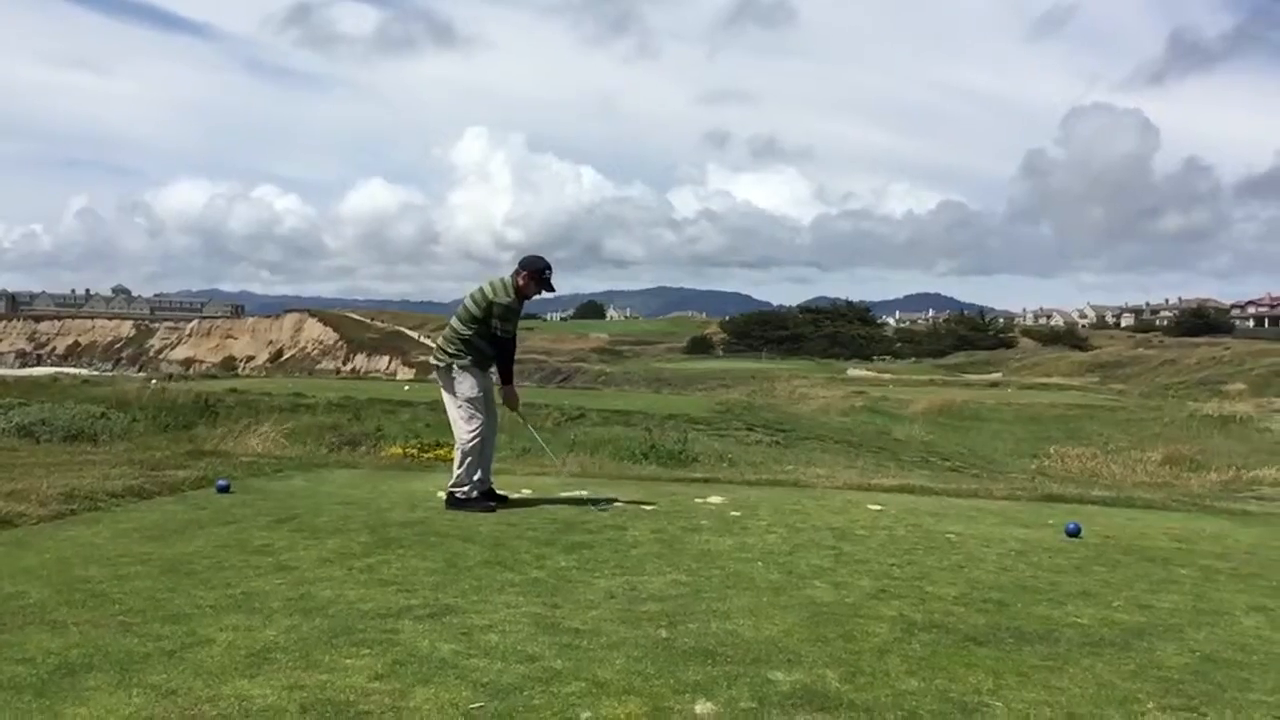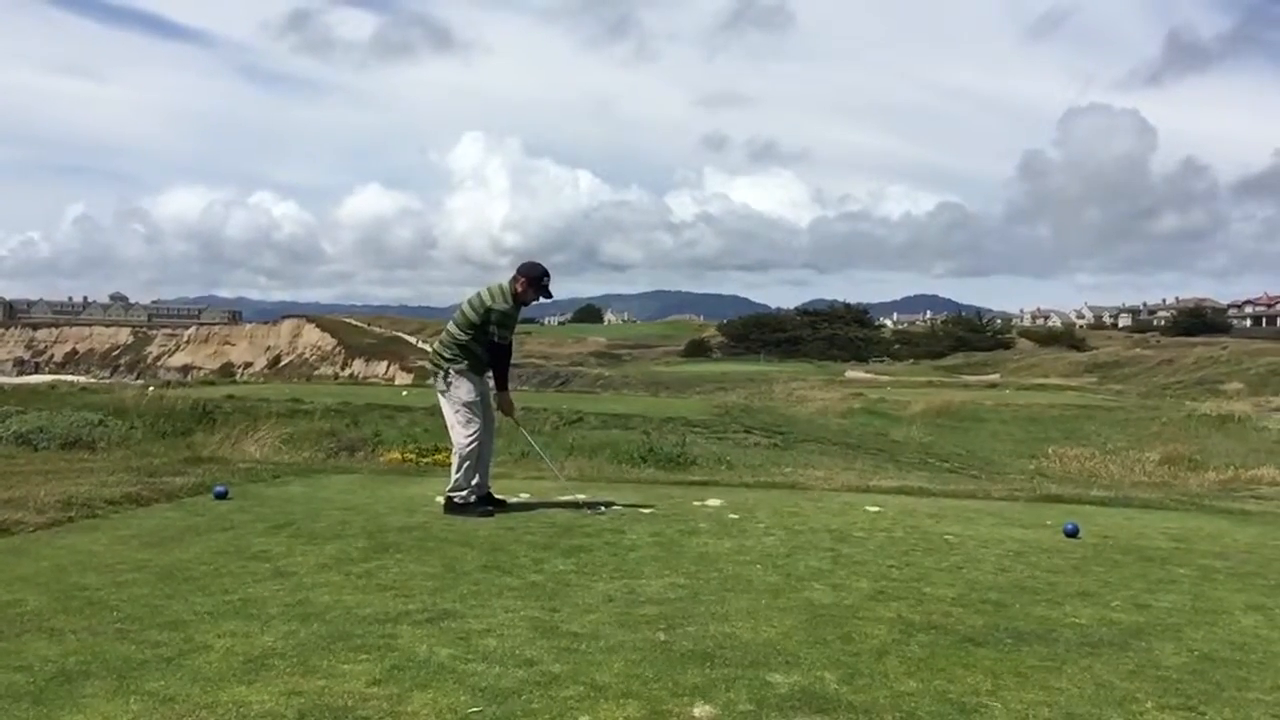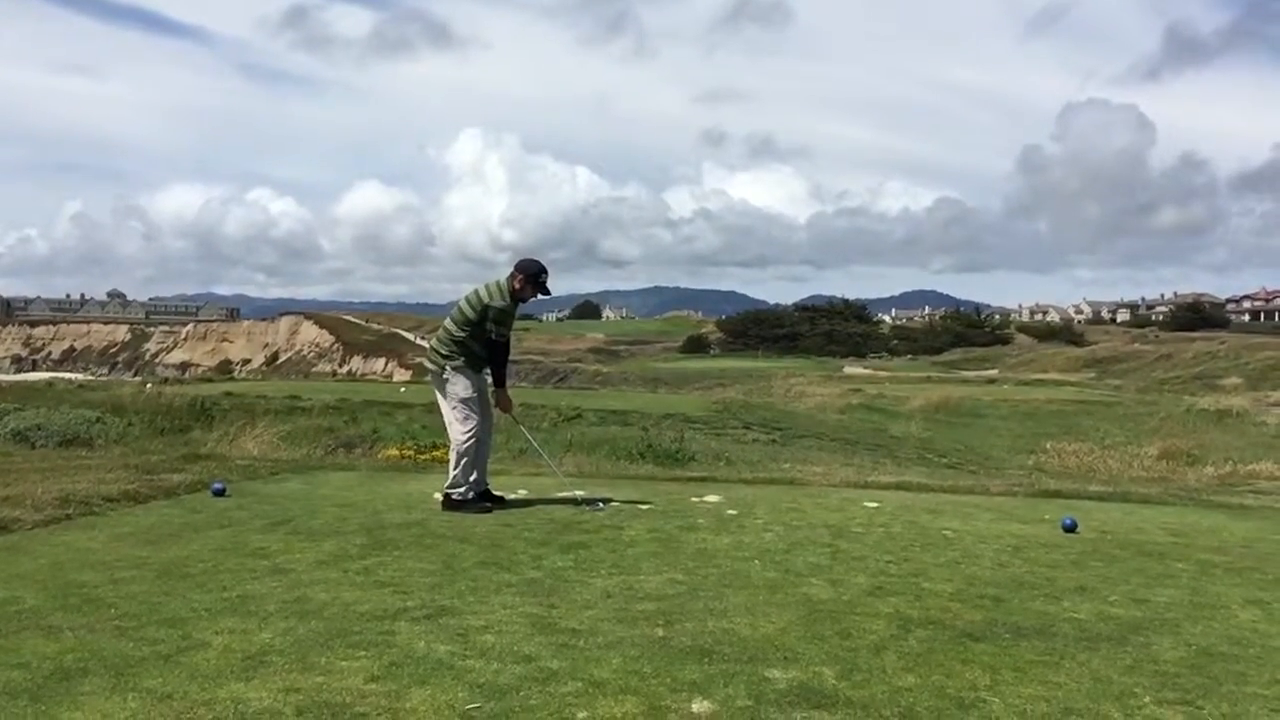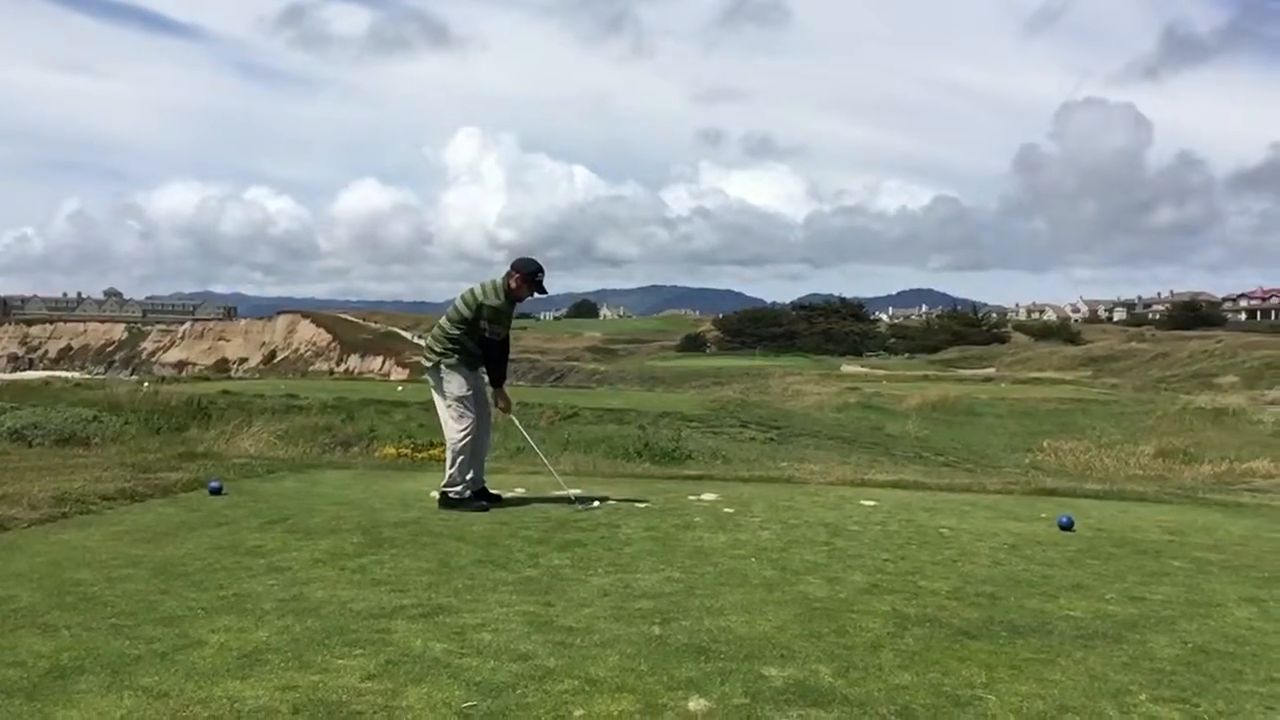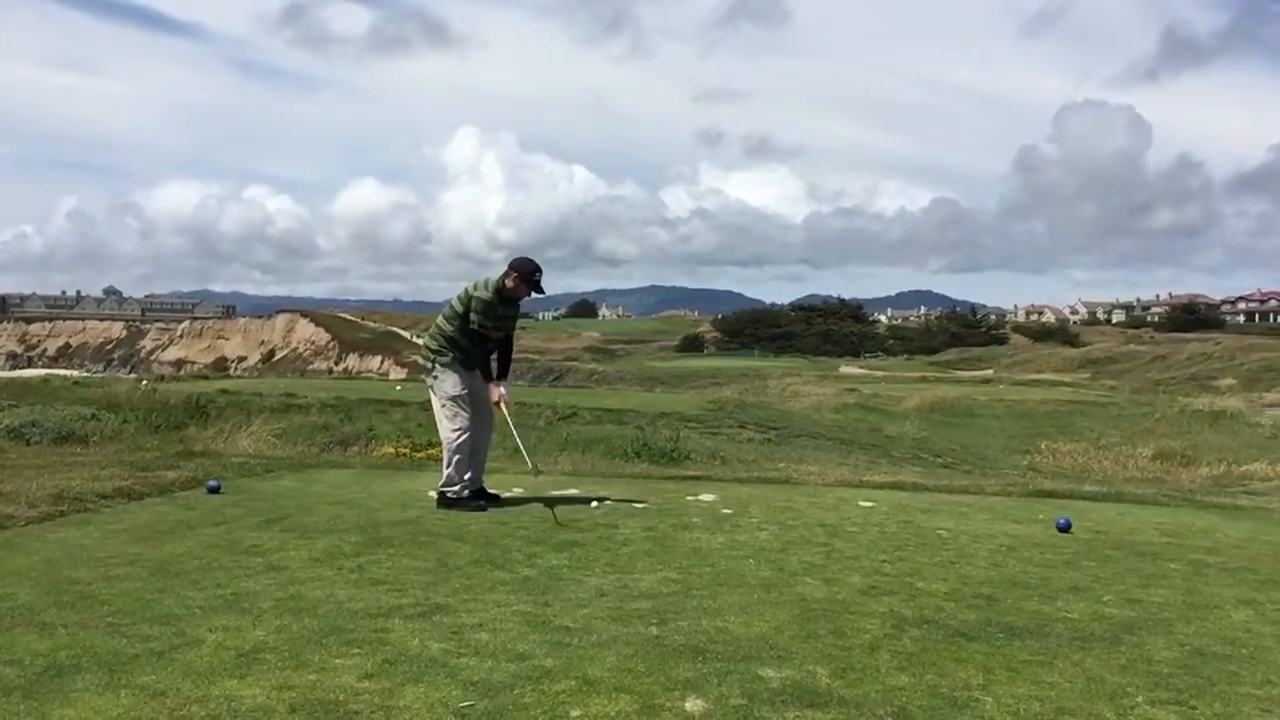
dt=1s
person 1, frame 1
left shoulder: (506, 292)
right shoulder: (504, 299)
left elbow: (504, 344)
right elbow: (502, 346)
left wrist: (506, 384)
right wrist: (508, 386)
left hip: (471, 362)
right hip: (457, 362)
left knee: (487, 425)
right knee: (472, 426)
left ankle: (480, 487)
right ankle: (460, 493)
person 1, frame 2
left shoulder: (504, 298)
right shoulder: (502, 305)
left elbow: (500, 350)
right elbow: (498, 351)
left wrist: (501, 390)
right wrist: (503, 392)
left hip: (467, 367)
right hip: (453, 366)
left knee: (485, 428)
right knee: (469, 430)
left ankle: (478, 491)
right ankle: (458, 498)
person 1, frame 3
left shoulder: (501, 294)
right shoulder: (499, 302)
left elbow: (498, 347)
right elbow: (496, 348)
left wrist: (499, 386)
right wrist: (501, 389)
left hip: (464, 363)
right hip: (451, 362)
left knee: (483, 425)
right knee: (467, 427)
left ankle: (476, 488)
right ankle: (456, 494)
person 1, frame 4
left shoulder: (503, 298)
right shoulder: (493, 301)
left elbow: (501, 345)
right elbow: (489, 347)
left wrist: (499, 384)
right wrist: (498, 389)
left hip: (464, 361)
right hip: (446, 359)
left knee: (481, 423)
right knee: (463, 424)
left ankle: (474, 486)
right ankle: (452, 493)
person 1, frame 5
left shoulder: (511, 303)
right shoulder: (484, 296)
left elbow: (505, 343)
right elbow: (478, 342)
left wrist: (501, 380)
right wrist: (490, 383)
left hip: (467, 362)
right hip: (444, 358)
left knee: (482, 423)
right knee: (459, 424)
left ankle: (472, 486)
right ankle: (451, 493)
